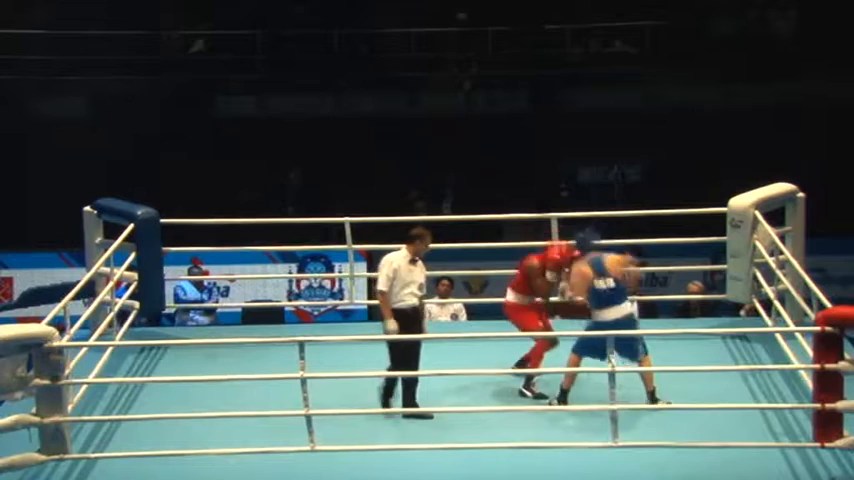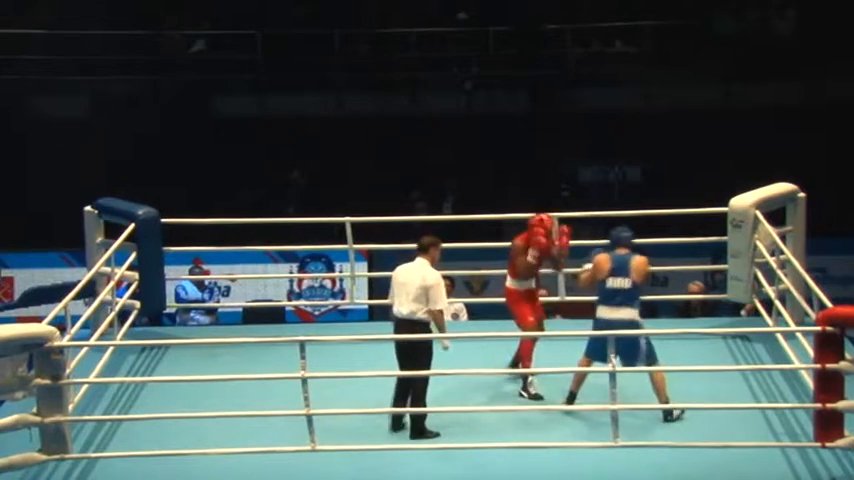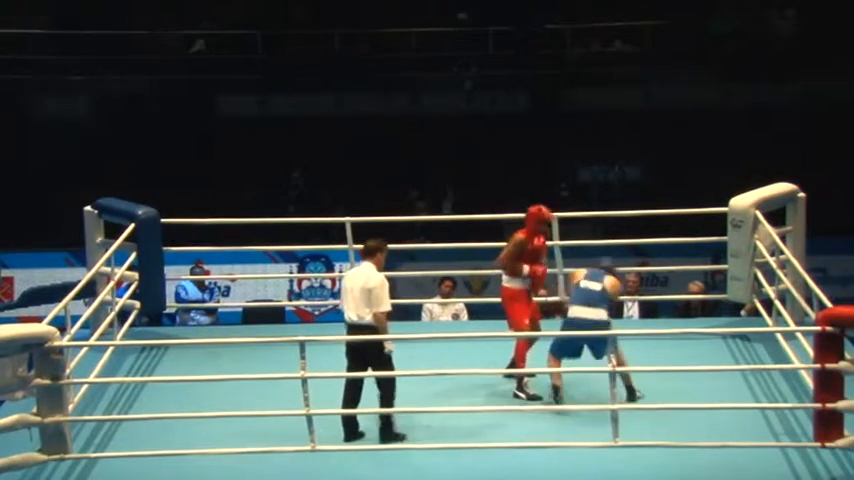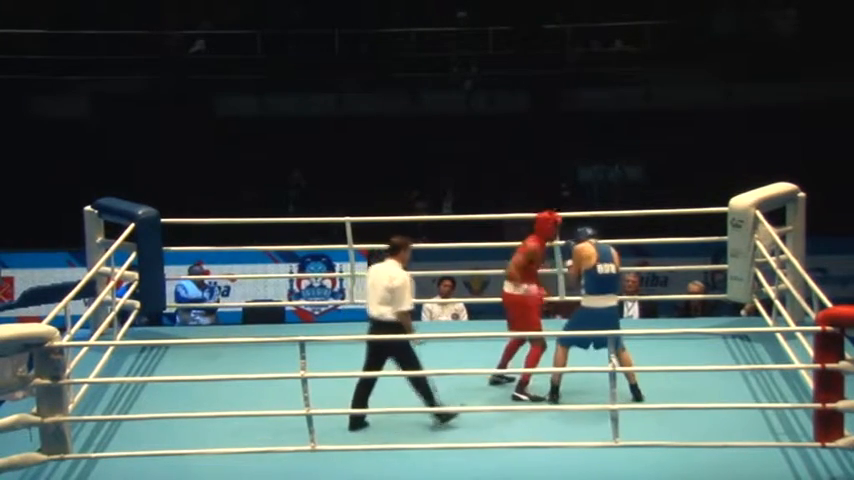
dt=1s
person 1, frame 1
left shoulder: (419, 265)
right shoulder: (391, 261)
right elbow: (382, 292)
left wrist: (423, 320)
right wrist: (389, 319)
left hip: (413, 316)
right hip: (397, 316)
left knee: (412, 364)
right knee: (398, 363)
left ankle: (410, 406)
right ankle: (387, 395)
person 1, frame 2
left shoulder: (400, 270)
right shoulder: (432, 276)
left elbow: (392, 301)
right elbow: (436, 311)
right wrist: (443, 335)
left hip: (400, 327)
right hip: (419, 329)
left knee: (404, 375)
right knee: (419, 379)
left ankle: (397, 420)
right ankle: (418, 428)
person 1, frame 3
left shoulder: (348, 276)
right shoulder: (377, 278)
left elbow: (347, 307)
right elbow: (379, 315)
right wrist: (386, 339)
left hip: (352, 334)
right hip: (370, 335)
left knee: (353, 383)
right knee: (387, 383)
left ankle: (350, 430)
right ankle: (387, 431)
person 1, frame 4
left shoulder: (373, 270)
right shoulder: (401, 276)
right elbow: (403, 312)
right wrist: (412, 334)
left hip: (375, 329)
right hip: (393, 330)
left knee: (369, 374)
right knee: (415, 373)
left ankle: (356, 419)
right ankle: (438, 412)
person 2, frame 1
left shoulder: (553, 263)
right shoulder: (534, 264)
right elbow: (544, 294)
right wrist: (552, 272)
left hip: (530, 303)
right hip: (516, 306)
left knee: (551, 340)
right knee: (543, 339)
left ankle: (521, 364)
right ankle: (528, 385)
person 2, frame 2
left shoulder: (548, 241)
right shoulder: (519, 243)
left elbow: (558, 264)
right elbow: (521, 272)
left wrist: (562, 246)
right wrist: (534, 251)
left hip: (530, 290)
right hip: (515, 292)
left knee: (537, 330)
right knee: (530, 332)
left ankle: (515, 364)
right ankle: (526, 385)
person 2, frame 3
left shoulder: (538, 239)
right shoulder: (521, 238)
left elbow: (540, 266)
right elbow: (502, 262)
right wrist: (528, 269)
left hip: (525, 290)
right hip: (512, 292)
left knee: (534, 331)
right knee: (524, 333)
left ankle: (513, 366)
right ankle: (520, 386)
person 2, frame 4
left shoulder: (531, 242)
right shoulder: (534, 247)
right elbow: (511, 268)
left wrist: (534, 290)
right wrist: (527, 290)
left hip: (510, 294)
right hip: (520, 297)
left knee: (520, 336)
right knee: (538, 343)
left ankle: (498, 374)
right ankle: (521, 389)
person 3, frame 1
left shoulder: (579, 268)
right shoulder: (613, 259)
left elbow: (578, 297)
left hip: (602, 321)
right hip: (625, 318)
left knee: (576, 354)
right knee: (642, 357)
left ankle: (562, 398)
right ankle: (653, 398)
person 3, frame 2
left shoulder: (601, 259)
right shoulder: (641, 262)
left elbow: (584, 283)
left wrist: (588, 267)
left hip: (604, 320)
right hip: (630, 322)
left knee: (587, 358)
right knee: (652, 364)
left ankle: (570, 400)
right ankle: (667, 410)
person 3, frame 3
left shoulder: (577, 273)
right shoulder: (614, 282)
left hip: (575, 321)
right hip: (600, 323)
left knee: (554, 355)
right knee: (614, 352)
left ankle: (557, 394)
right ankle: (631, 392)
person 3, frame 4
left shoulder: (580, 248)
right shoulder: (612, 251)
left elbow: (573, 279)
left wrist: (571, 263)
left hip: (589, 309)
right hip: (611, 308)
left knee: (563, 344)
right knee: (619, 348)
left ankle: (554, 391)
right ankle: (636, 391)
